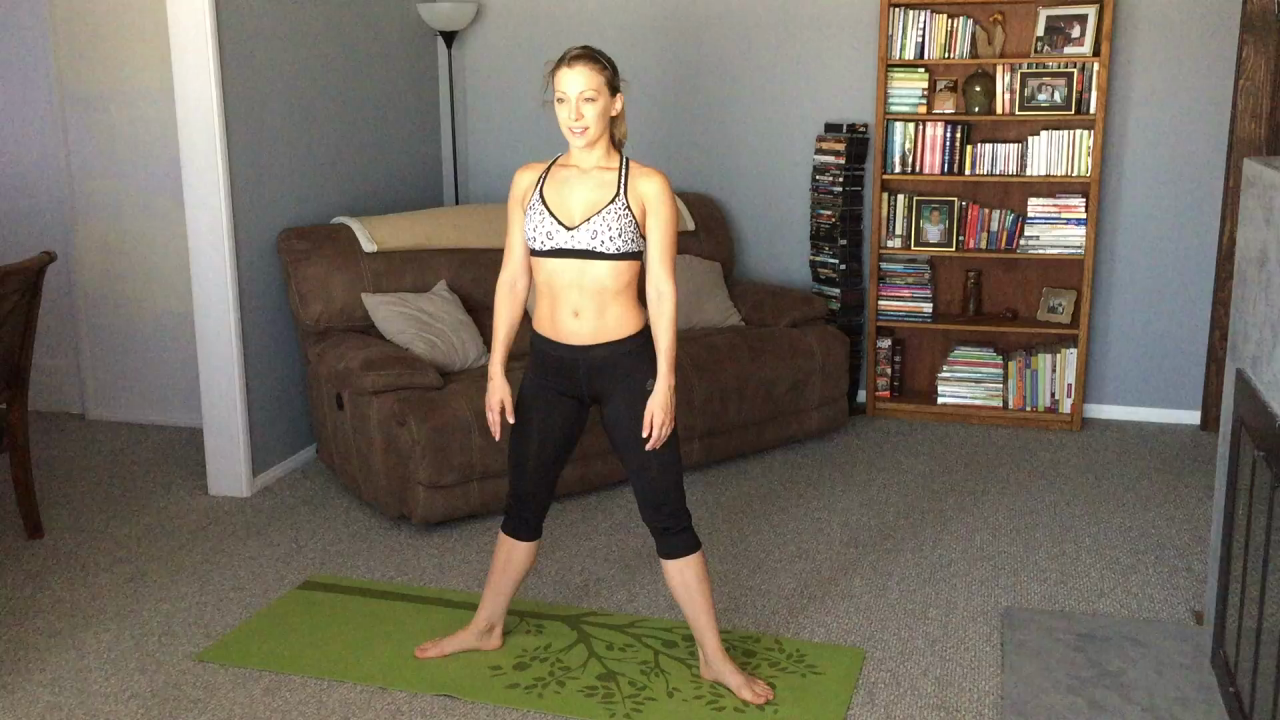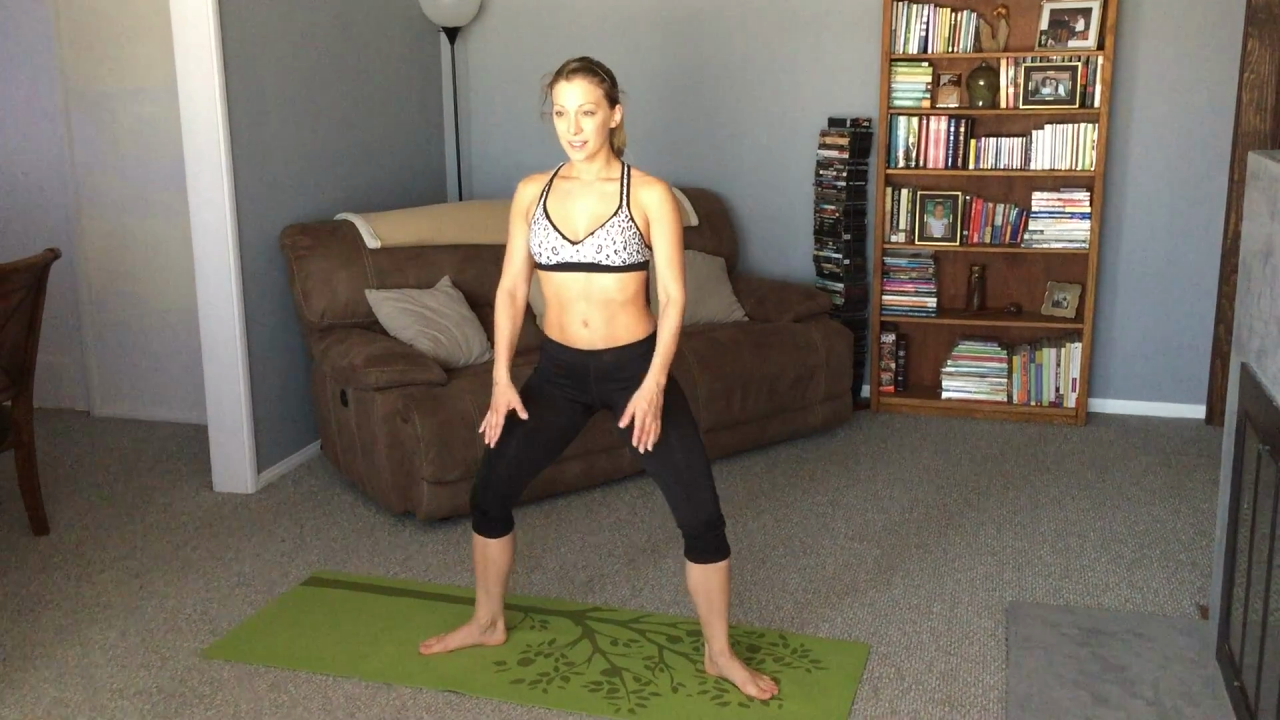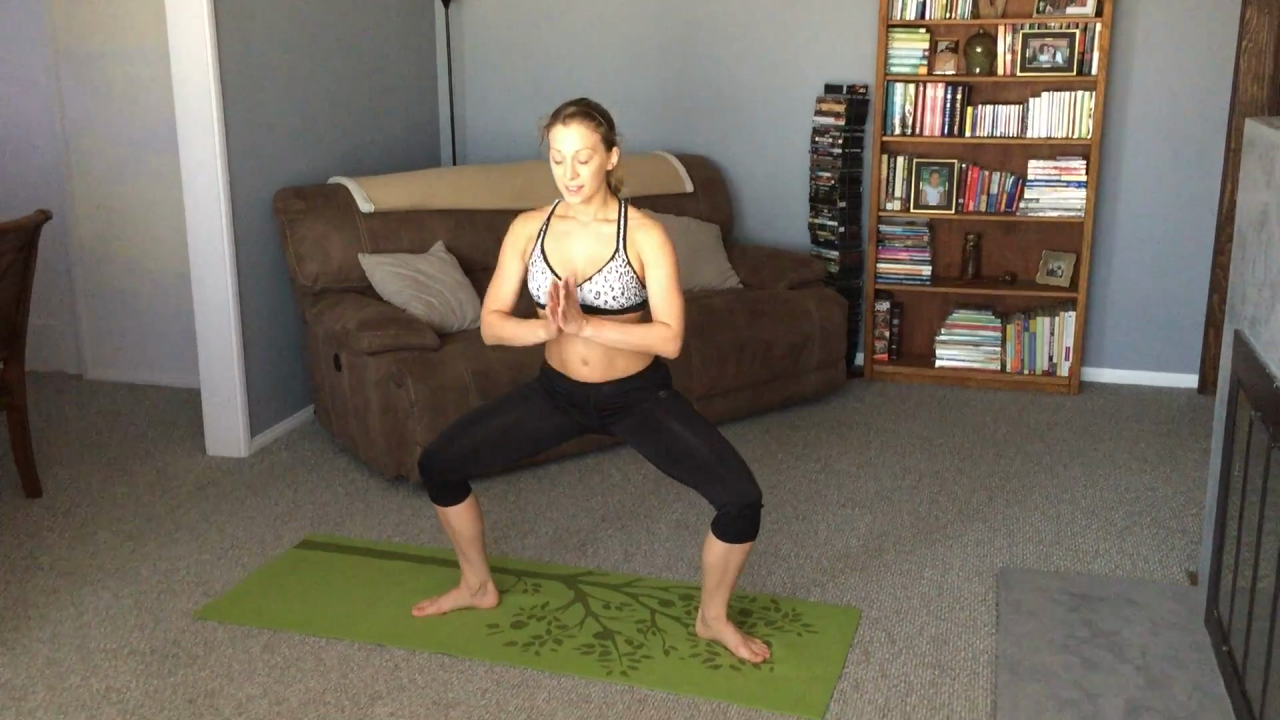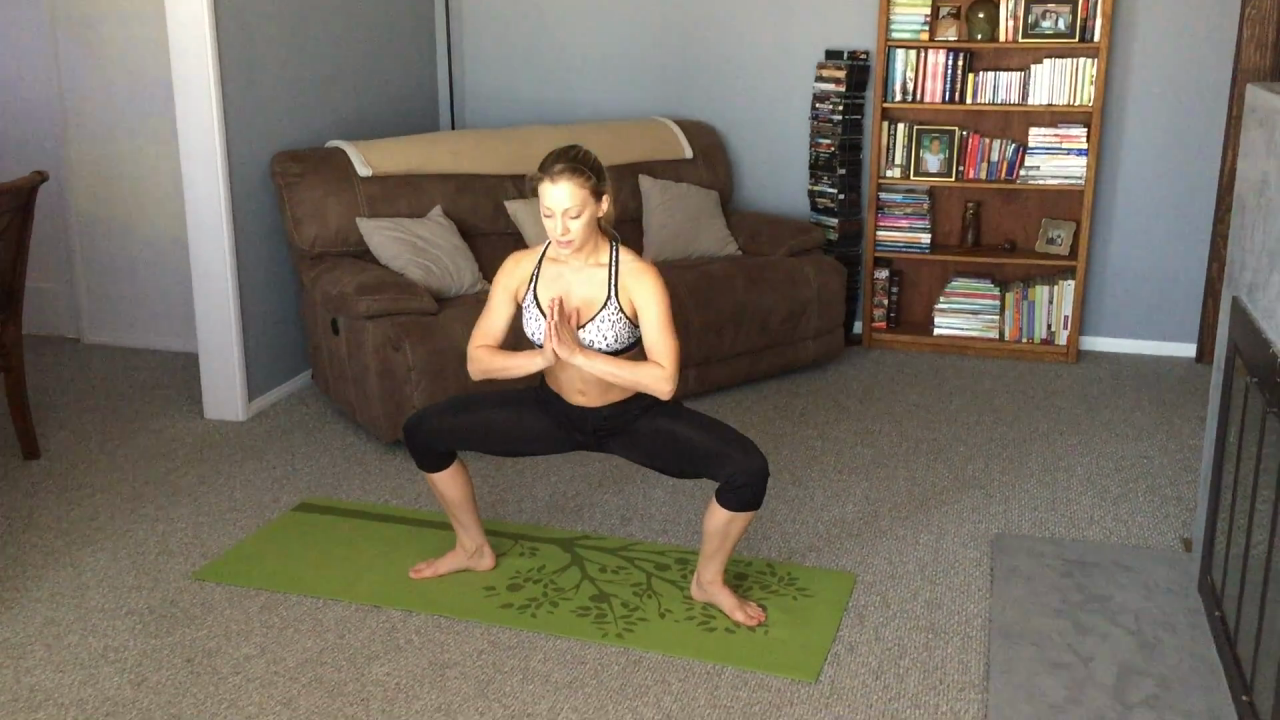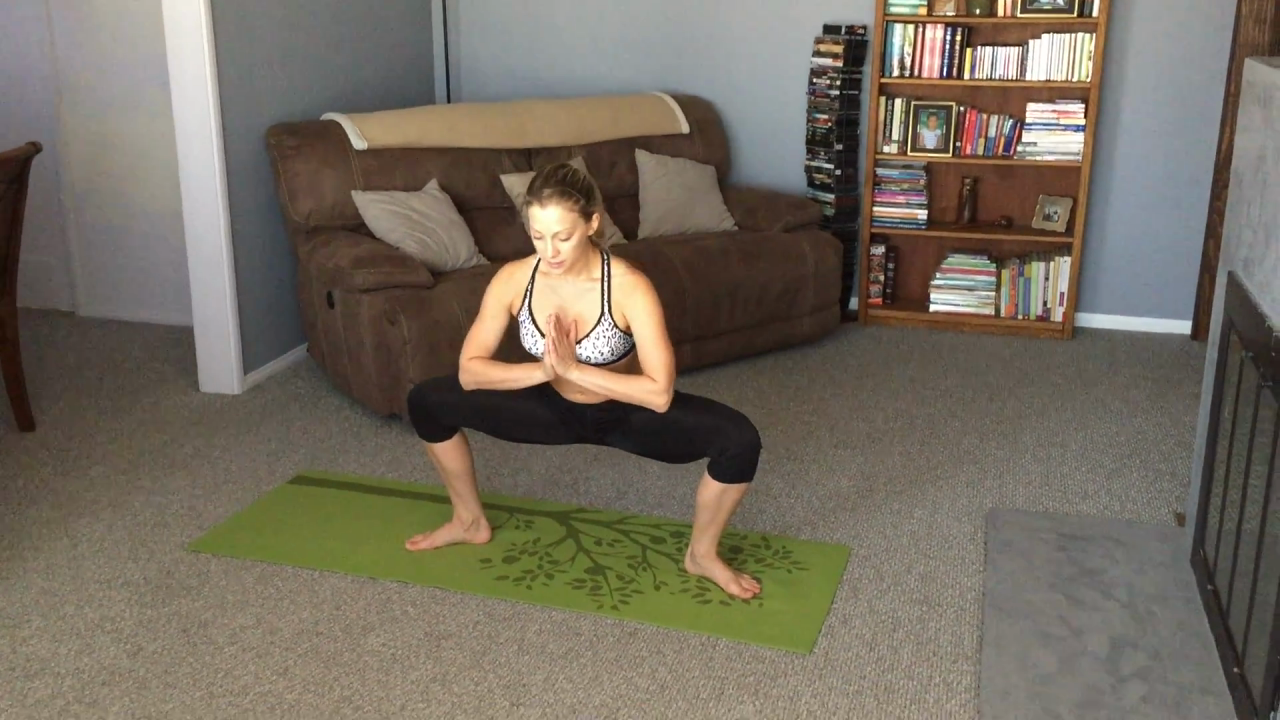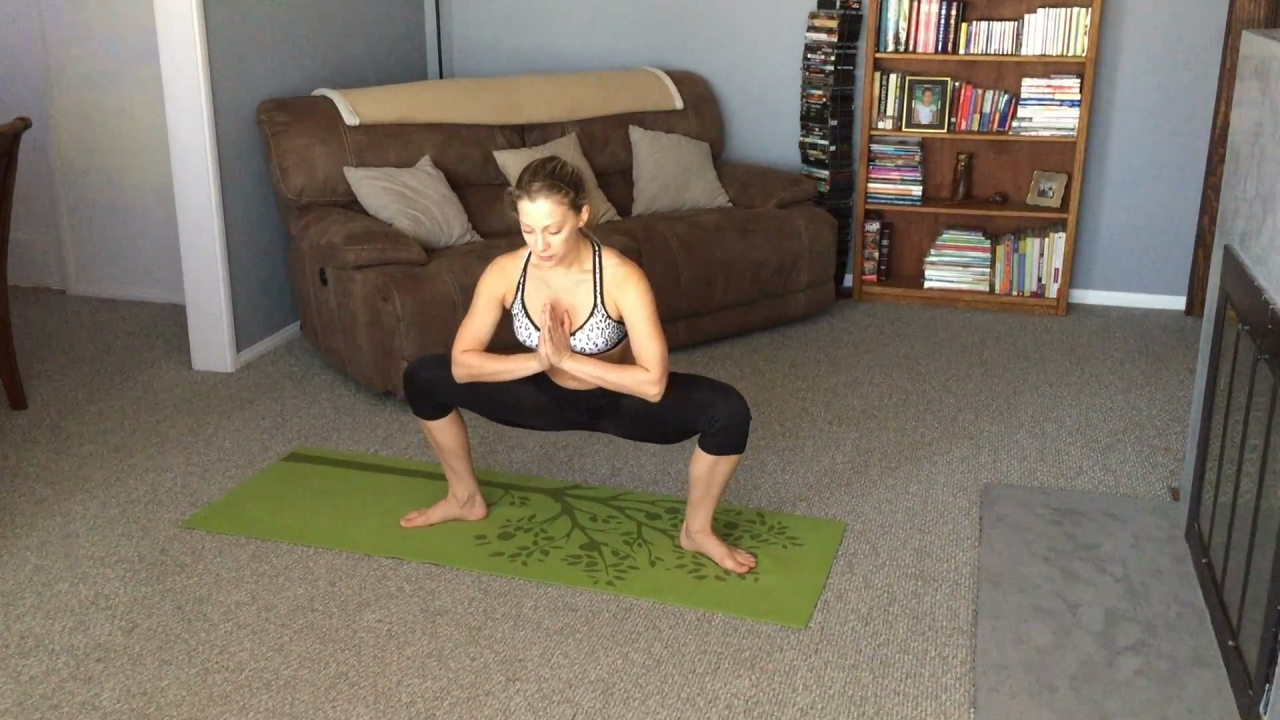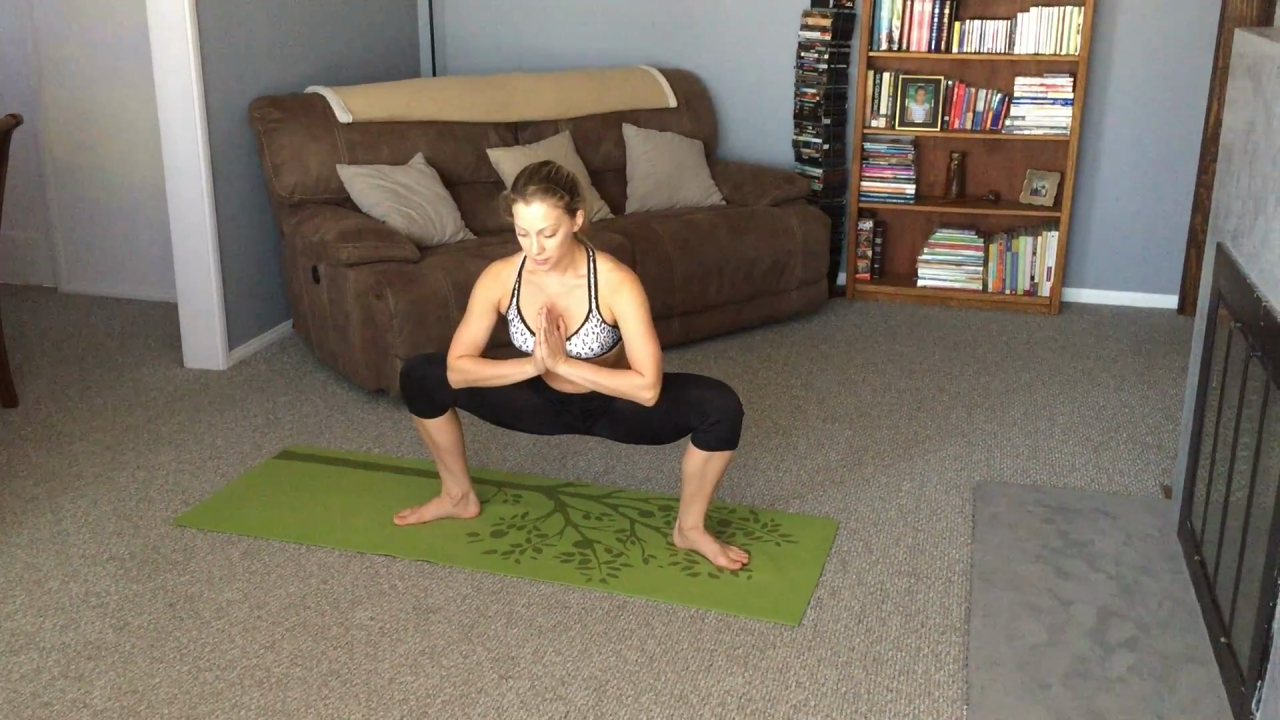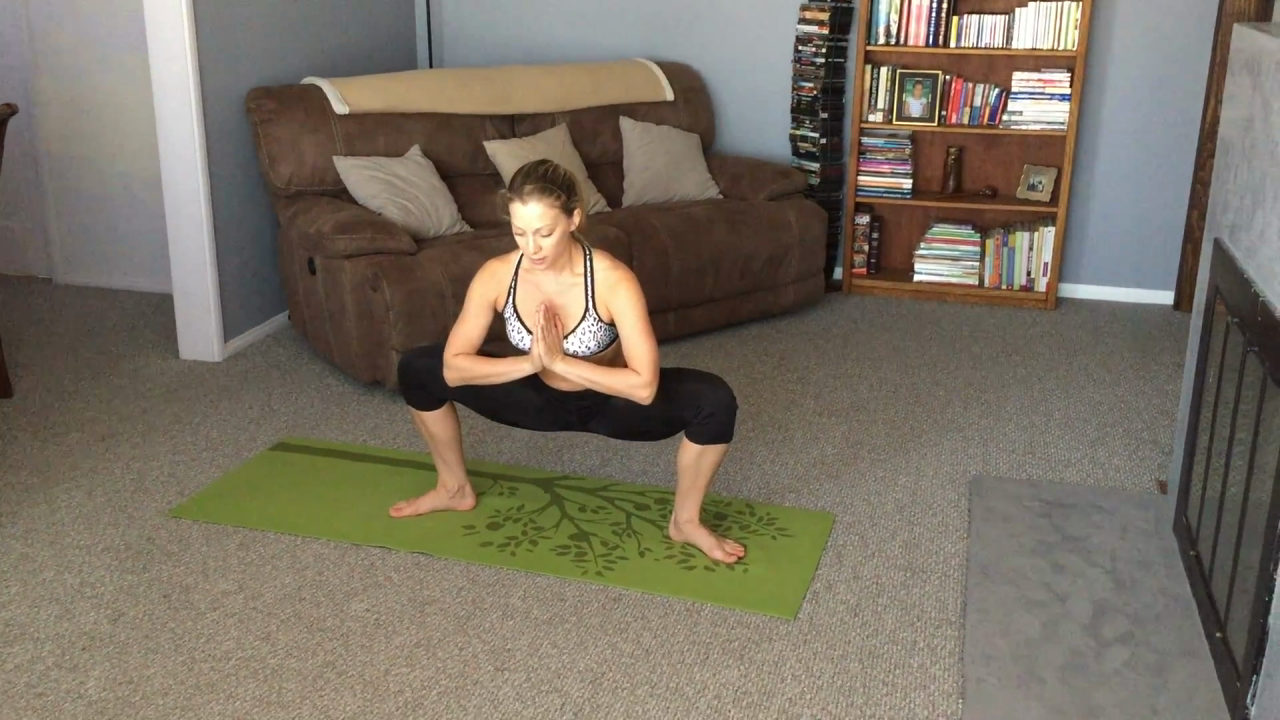
dt=0.7s
person 1, frame 1
left shoulder: (647, 186)
right shoulder: (529, 180)
left elbow: (662, 289)
right elbow: (512, 280)
left wrist: (665, 382)
right wrist: (497, 369)
left hip: (626, 365)
right hip: (550, 366)
left knee: (665, 512)
right knee: (525, 501)
left ankle: (714, 657)
right ankle: (485, 627)
person 1, frame 2
left shoulder: (650, 194)
right shoulder: (531, 192)
left elbow: (673, 296)
right elbow: (511, 289)
left wrist: (654, 385)
right wrist: (501, 378)
left hip: (635, 369)
right hip: (559, 369)
left knee: (700, 516)
right knee: (488, 495)
left ankle: (720, 654)
right ankle: (487, 622)
person 1, frame 3
left shoulder: (645, 234)
right shoulder: (528, 229)
left elbow: (671, 339)
right elbow: (490, 323)
left wrist: (585, 324)
right wrist: (545, 328)
left hip: (638, 395)
right hip: (556, 391)
left knee: (741, 499)
right knee: (438, 465)
left ankle: (713, 617)
right ankle: (476, 585)
person 1, frame 4
left shoulder: (637, 276)
right shoulder: (519, 268)
left elbow: (665, 381)
right elbow: (477, 361)
left wrist: (577, 354)
right wrist: (544, 356)
left hip: (634, 416)
right hip: (553, 409)
left knee: (748, 469)
right knee: (423, 432)
left ankle: (708, 580)
right ankle: (473, 548)
person 1, frame 5
left shoulder: (629, 286)
right shoulder: (512, 279)
left elbow: (660, 393)
right elbow: (469, 371)
left wrist: (573, 368)
right wrist: (542, 370)
left hip: (625, 413)
right hip: (554, 408)
left knee: (739, 440)
right knee: (427, 401)
left ankle: (701, 554)
right ankle: (470, 521)
person 1, frame 6
left shoulder: (621, 276)
right shoulder: (505, 271)
left elbow: (654, 383)
right elbow: (462, 363)
left wrist: (567, 359)
right wrist: (538, 360)
left hip: (618, 400)
right hip: (548, 397)
left knee: (728, 412)
right knee: (423, 378)
left ankle: (696, 530)
right ankle: (465, 498)
person 1, frame 7
left shoulder: (616, 281)
right shoulder: (500, 277)
left elbow: (648, 388)
right elbow: (457, 369)
left wrist: (563, 363)
right wrist: (534, 365)
left hip: (612, 406)
right hip: (544, 401)
left knee: (720, 406)
right knee: (420, 377)
left ankle: (689, 528)
right ankle: (459, 496)
person 1, frame 8
left shoulder: (613, 280)
right shoulder: (496, 275)
left elbow: (645, 387)
right elbow: (453, 367)
left wrist: (560, 362)
right wrist: (532, 363)
left hip: (608, 401)
right hip: (539, 398)
left knee: (714, 400)
right knee: (417, 369)
left ankle: (685, 521)
right ankle: (454, 488)
